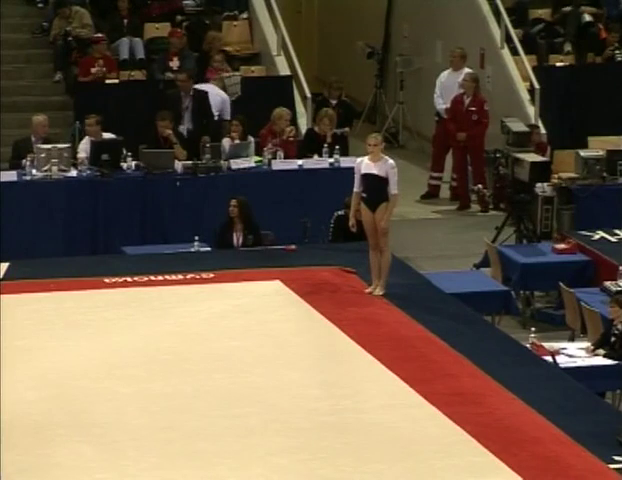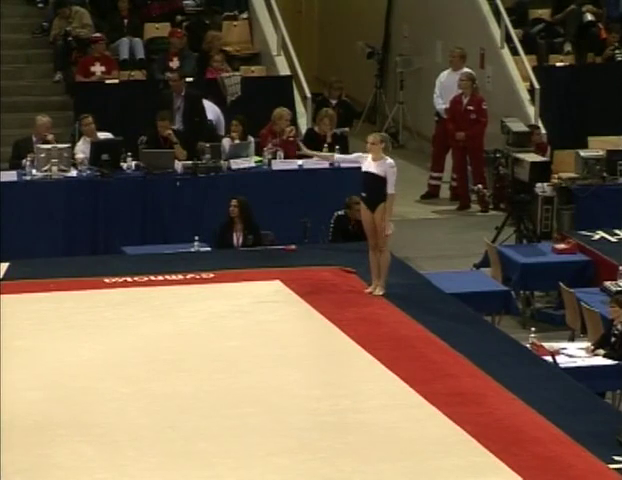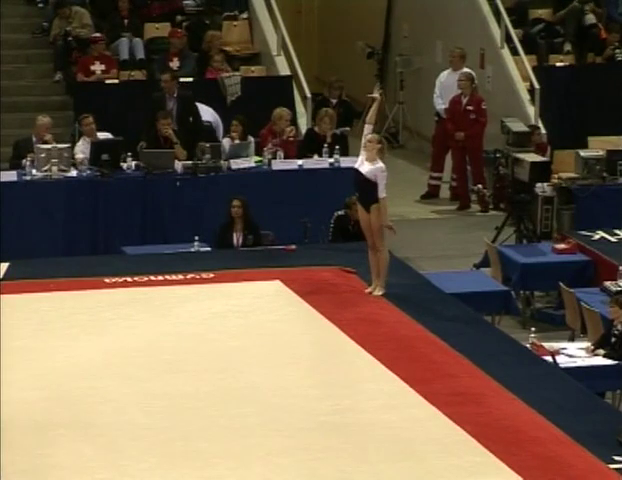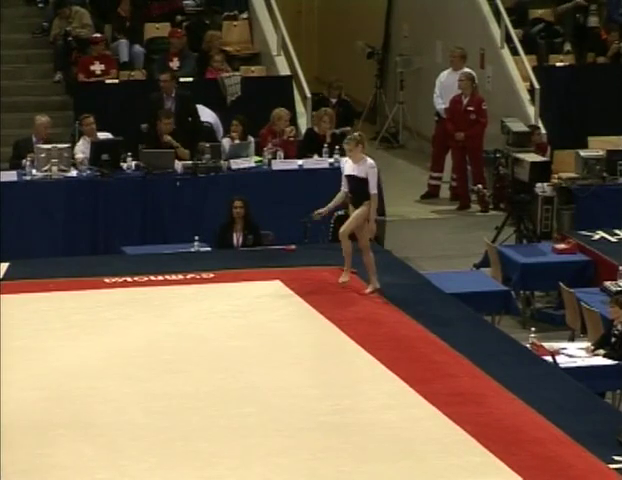
dt=0.5s
person 1, frame 1
left shoulder: (389, 164)
right shoulder: (360, 163)
left elbow: (394, 193)
right elbow: (357, 190)
left wrist: (387, 218)
right wrist: (352, 215)
left hip: (382, 205)
right hip: (366, 205)
left knee: (383, 246)
right knee: (372, 246)
left ankle: (382, 284)
right ankle: (374, 282)
person 1, frame 2
left shoulder: (389, 164)
right shoulder: (364, 158)
left elbow: (390, 193)
right elbow: (337, 158)
left wrist: (388, 219)
right wrist: (311, 153)
left hip: (381, 205)
right hip: (366, 204)
left knee: (382, 245)
right knee: (372, 245)
left ankle: (381, 284)
right ankle: (374, 282)
person 1, frame 3
left shoulder: (380, 168)
right shoulder: (362, 156)
left elbow: (382, 195)
right elbow: (368, 124)
left wrist: (385, 219)
right wrist: (376, 102)
left hip: (374, 206)
right hip: (361, 204)
left knee: (379, 246)
right knee: (370, 245)
left ankle: (381, 284)
right ankle: (374, 282)
person 1, frame 4
left shoulder: (369, 165)
right shoulder: (346, 163)
left elbow: (374, 193)
right elbow: (344, 191)
left wrist: (372, 220)
right wrist: (327, 209)
left hip: (365, 205)
right hip: (352, 205)
left knee: (343, 232)
right knee: (363, 245)
left ankle: (347, 269)
right ankle: (373, 281)
person 2, frame 1
right shoulder: (444, 75)
right elbow: (437, 95)
right wrist: (444, 109)
right hip: (443, 117)
right knee: (438, 152)
left ankle: (456, 190)
right ankle: (433, 188)
person 2, frame 2
right shoulder: (443, 75)
right elbow: (436, 95)
right wrist: (443, 109)
right hip: (443, 117)
right knee: (437, 153)
right ankle: (433, 188)
person 2, frame 3
left shoulder: (469, 75)
right shoulder: (443, 75)
right elbow: (436, 95)
right wrist: (443, 109)
right hip: (442, 117)
right knee: (437, 152)
right ankle: (433, 188)
person 2, frame 4
right shoulder: (443, 75)
right elbow: (436, 95)
right wrist: (443, 109)
right hip: (443, 117)
right knee: (437, 153)
right ankle: (433, 188)
person 3, frame 1
left shoulder: (481, 101)
right shoulder: (457, 99)
left elbow: (484, 124)
right elbow: (450, 119)
left wrist: (468, 135)
right wrist: (455, 133)
left hip: (475, 142)
right hip: (457, 141)
left knee: (478, 170)
right knee: (460, 171)
left ankle: (483, 202)
right ankle: (464, 201)
person 3, frame 2
left shoulder: (479, 100)
right shoulder: (455, 100)
left elbow: (482, 123)
right elbow: (449, 120)
left wrist: (466, 134)
right wrist: (454, 133)
left hip: (474, 142)
right hip: (457, 141)
left knee: (478, 170)
right knee: (460, 171)
left ankle: (483, 202)
right ankle: (464, 201)
person 3, frame 3
left shoulder: (478, 101)
right shoulder: (454, 100)
left elbow: (482, 123)
right elbow: (449, 120)
left wrist: (466, 134)
right wrist: (454, 133)
left hip: (473, 142)
right hip: (456, 141)
left knee: (477, 170)
right knee: (459, 171)
left ankle: (483, 202)
right ankle: (464, 201)
person 3, frame 4
left shoulder: (479, 101)
right shoulder: (455, 100)
left elbow: (482, 123)
right elbow: (449, 120)
left wrist: (466, 135)
right wrist: (454, 133)
left hip: (474, 142)
right hip: (456, 141)
left knee: (477, 170)
right knee: (459, 171)
left ankle: (483, 202)
right ankle: (464, 201)
